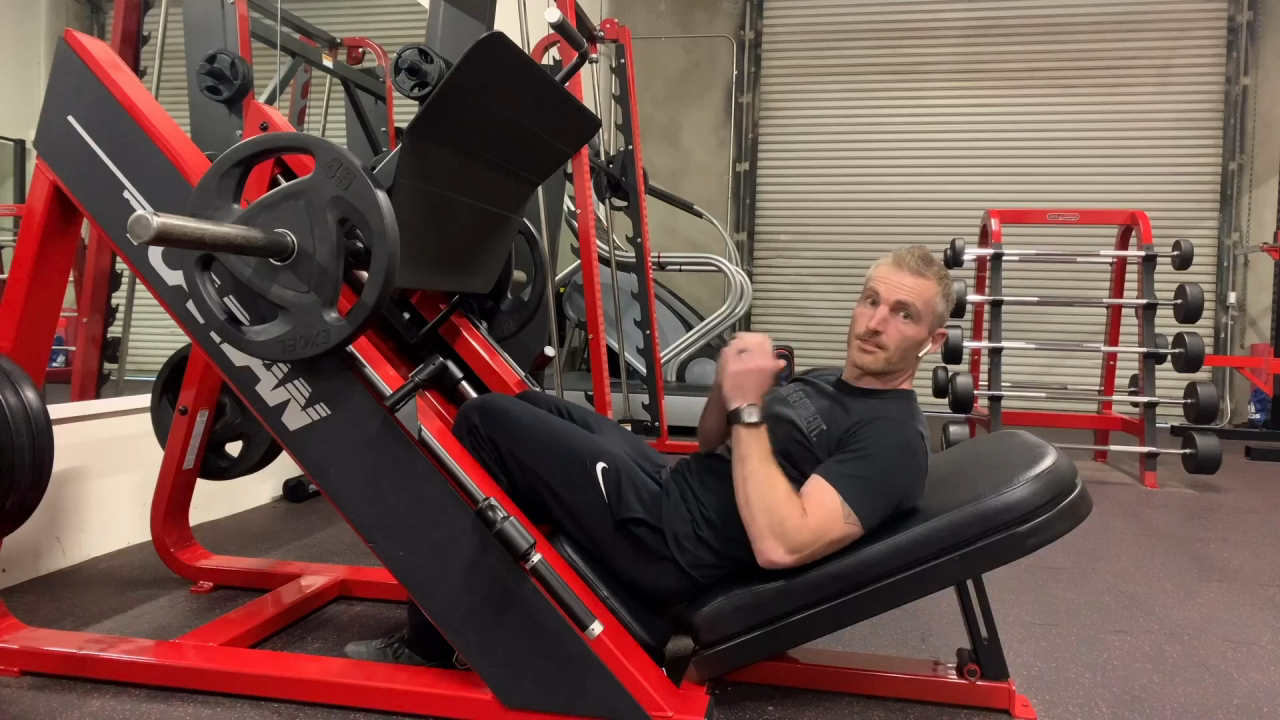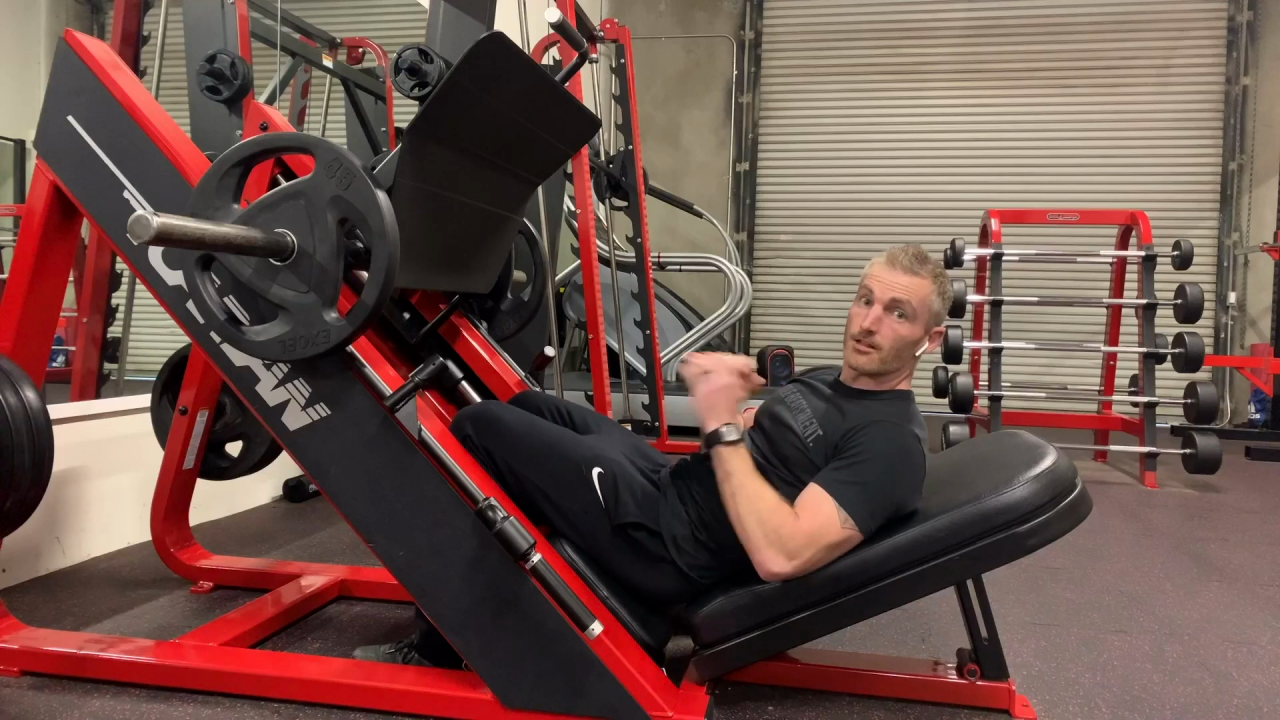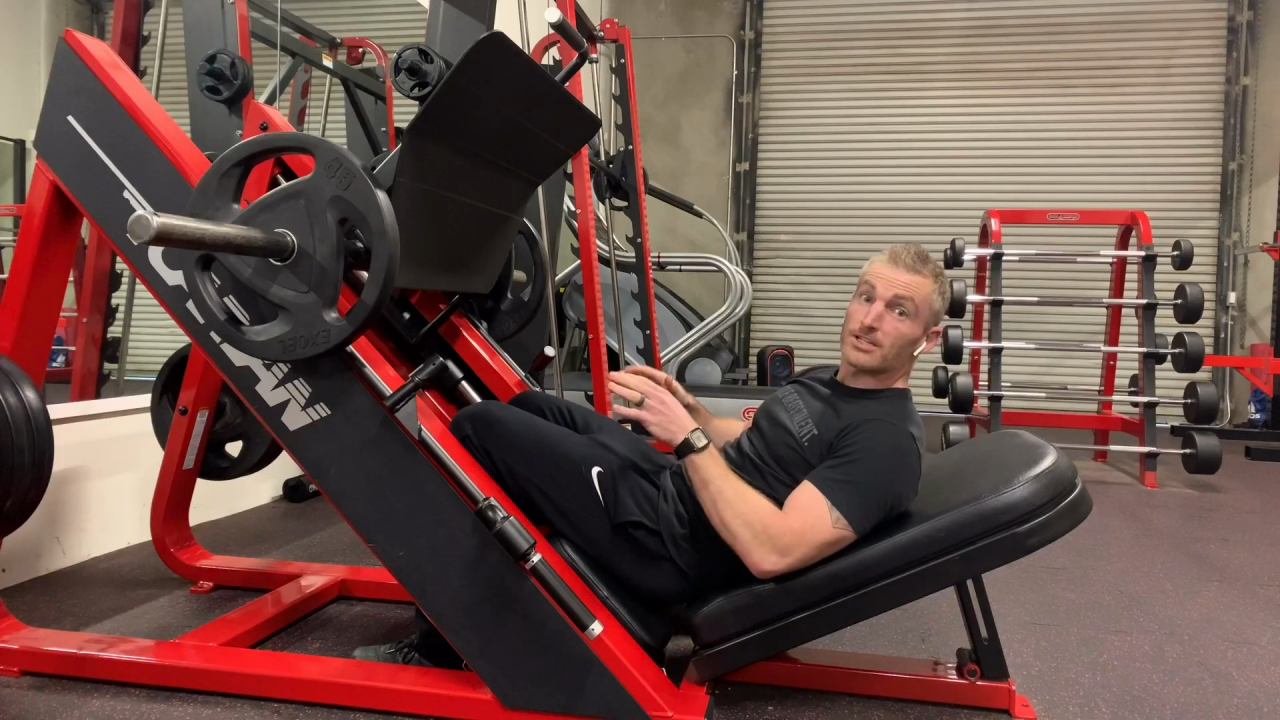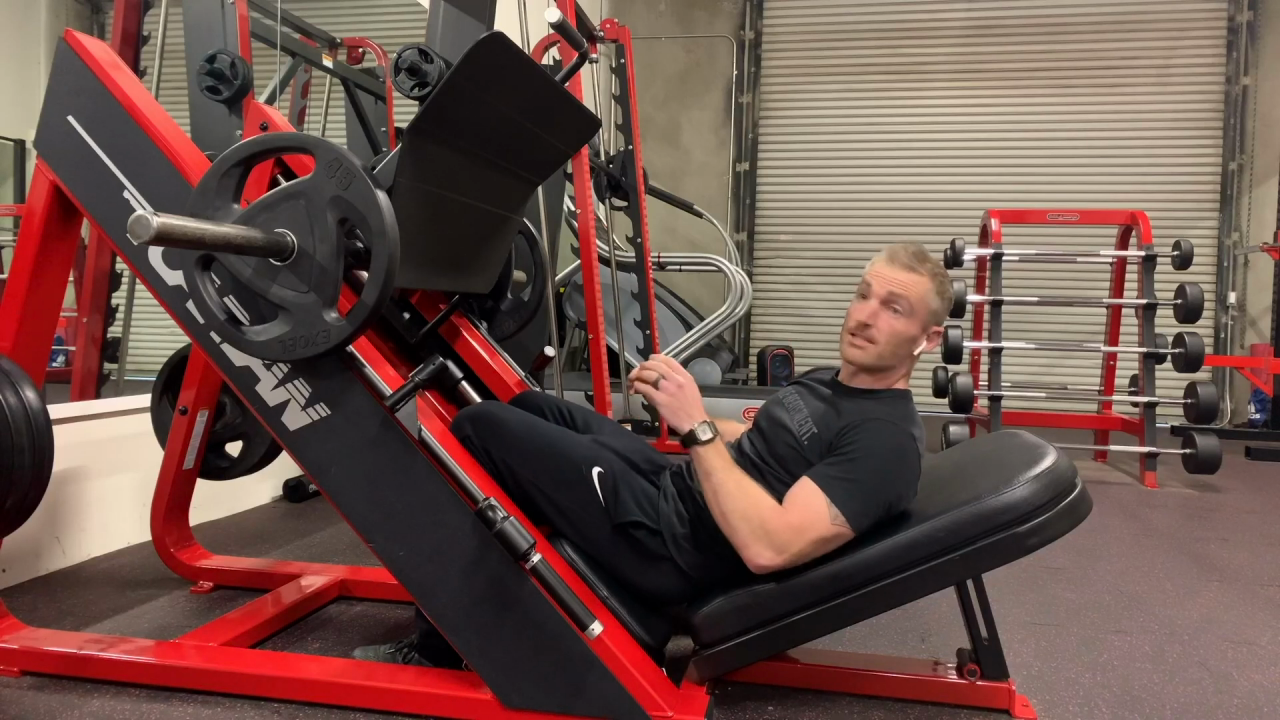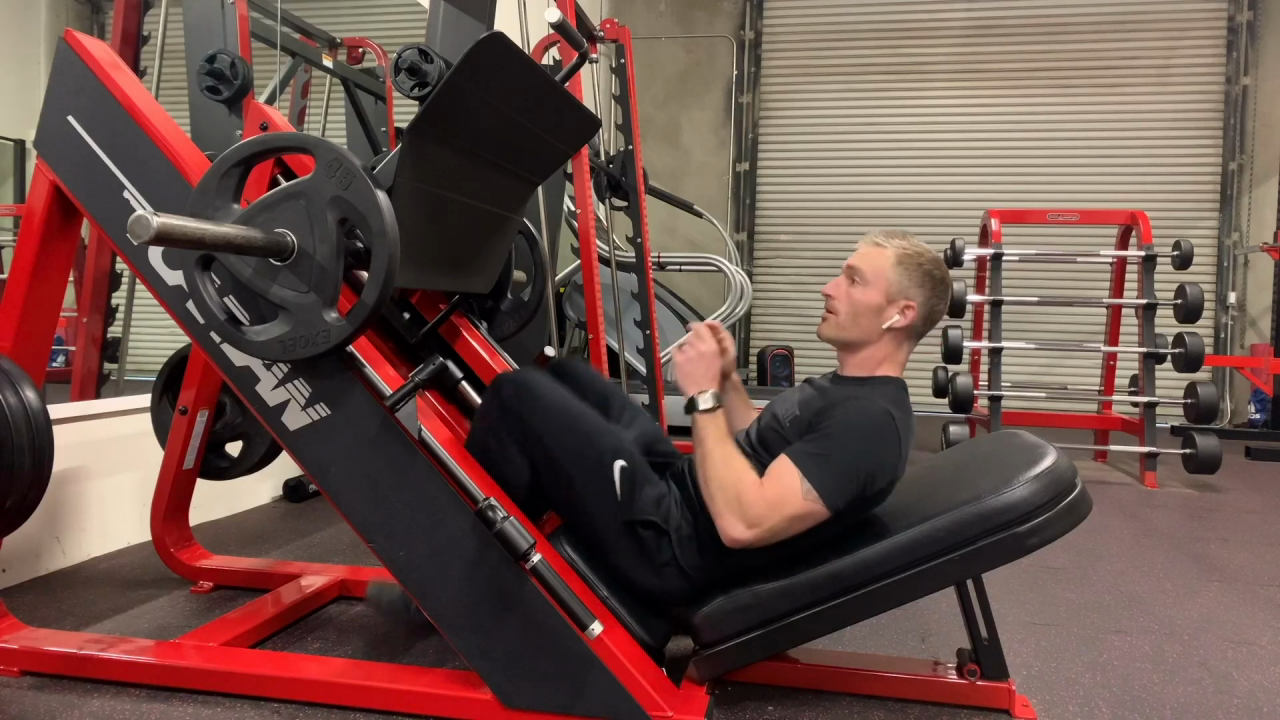
dt=0.3s
person 1, frame 1
left shoulder: (893, 439)
right shoulder: (829, 381)
left elbow: (777, 546)
left wrist: (749, 408)
right wrist: (725, 387)
left hip: (667, 540)
right hip: (672, 485)
left knee: (485, 421)
right knee: (526, 406)
left ankle: (427, 644)
person 1, frame 2
left shoulder: (890, 442)
right shoulder: (827, 381)
left elbow: (779, 556)
left wrist: (721, 424)
right wrist: (720, 402)
left hip: (666, 543)
right hip: (677, 490)
left knee: (479, 429)
right knee: (528, 406)
left ankle: (436, 649)
person 1, frame 3
left shoulder: (885, 441)
right shoulder: (829, 382)
left elbow: (770, 552)
left wrist: (686, 435)
right wrist: (684, 404)
left hip: (665, 542)
right hip: (674, 488)
left knee: (478, 429)
right knee: (530, 408)
left ankle: (437, 647)
person 1, frame 4
left shoulder: (885, 439)
right shoulder: (830, 382)
left elbow: (767, 548)
left wrist: (694, 426)
right wrist: (688, 406)
left hip: (667, 542)
right hip: (674, 489)
left knee: (481, 430)
right knee: (530, 408)
left ankle: (438, 646)
person 1, frame 5
left shoulder: (872, 421)
right shoulder: (843, 382)
left elbow: (742, 524)
left wrist: (705, 396)
right wrist: (724, 379)
left hip: (672, 546)
left knee: (521, 396)
right knee: (565, 377)
